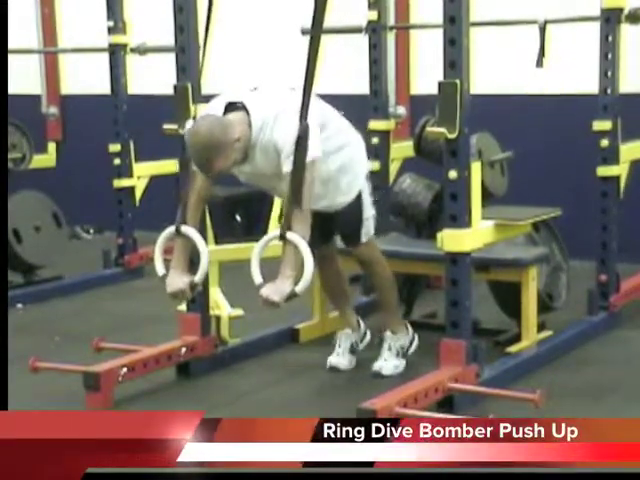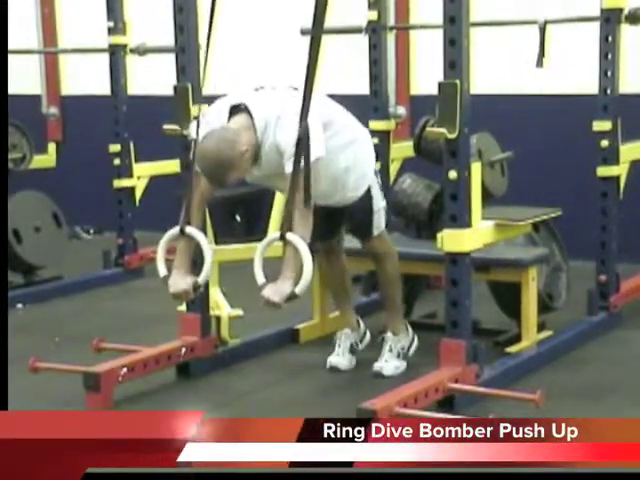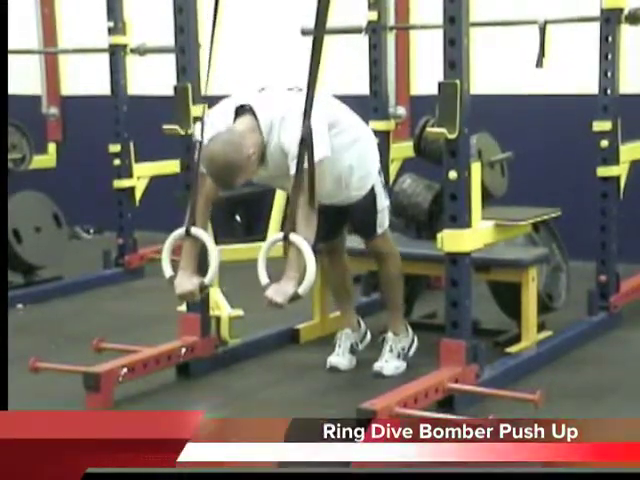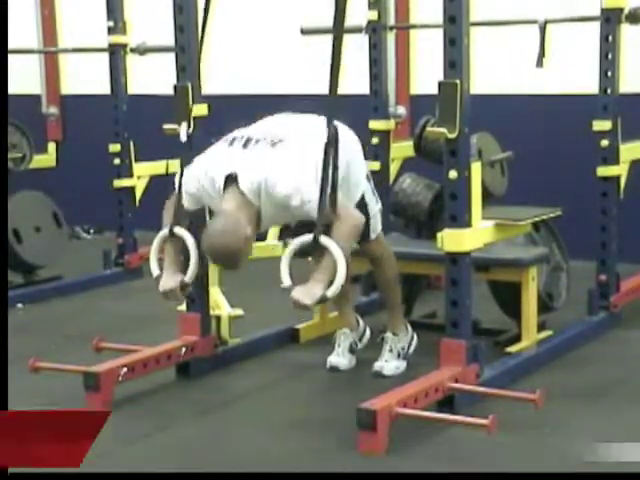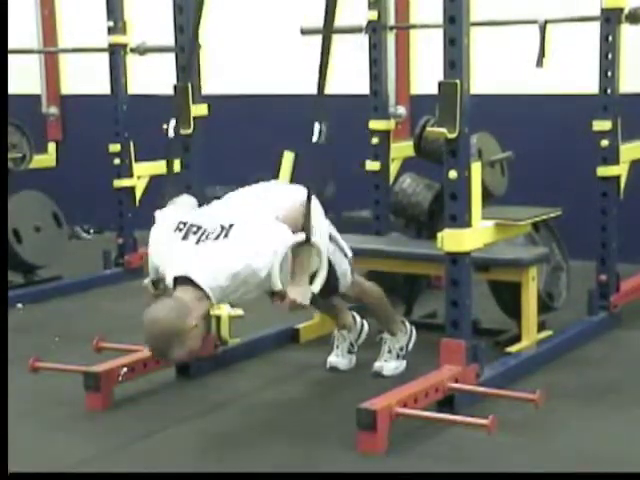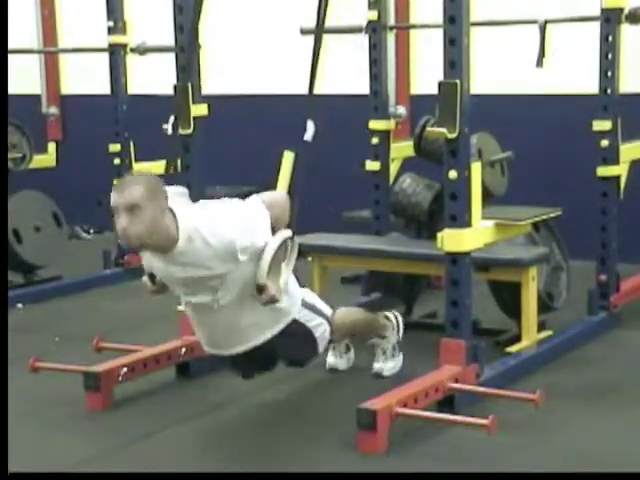
dt=0.5s
person 1, frame 1
left shoulder: (286, 125)
right shoulder: (208, 129)
left elbow: (300, 202)
right elbow: (194, 198)
left wrist: (285, 278)
right wrist: (178, 268)
left hip: (341, 171)
right hip: (298, 183)
left knee: (363, 251)
right knee: (321, 254)
left ankle: (398, 334)
right ankle: (352, 329)
person 1, frame 2
left shoulder: (290, 126)
right shoulder: (210, 129)
left elbow: (301, 204)
right elbow: (196, 199)
left wrist: (286, 279)
right wrist: (181, 269)
left hip: (349, 163)
right hip: (310, 178)
left knee: (375, 246)
right knee: (326, 248)
left ankle: (399, 334)
right ankle: (352, 329)
person 1, frame 3
left shoulder: (295, 126)
right shoulder: (216, 127)
left elbow: (307, 205)
right elbow: (201, 199)
left wrist: (290, 280)
right wrist: (186, 270)
left hip: (353, 162)
right hip: (316, 176)
left knee: (378, 245)
right knee: (328, 248)
left ankle: (400, 334)
right ankle: (352, 329)
person 1, frame 4
left shoulder: (285, 184)
right shoulder: (202, 177)
left elbow: (352, 221)
right elbow: (172, 205)
left wrist: (317, 284)
right wrist: (171, 269)
left hip: (339, 152)
left knee: (372, 246)
right knee: (321, 251)
left ankle: (399, 332)
right ankle: (351, 328)
person 1, frame 5
left shoulder: (238, 268)
right shoulder: (160, 249)
left elbow: (299, 208)
right elbow: (182, 202)
left wrist: (300, 283)
left hip: (292, 213)
left knee: (345, 286)
left ankle: (398, 332)
right ankle: (348, 327)
person 1, frame 6
left shoulder: (217, 229)
right shoulder: (139, 221)
left elbow: (279, 201)
right elbow: (180, 193)
left hip: (263, 308)
left knee: (324, 330)
left ankle: (385, 327)
right ankle: (339, 330)
